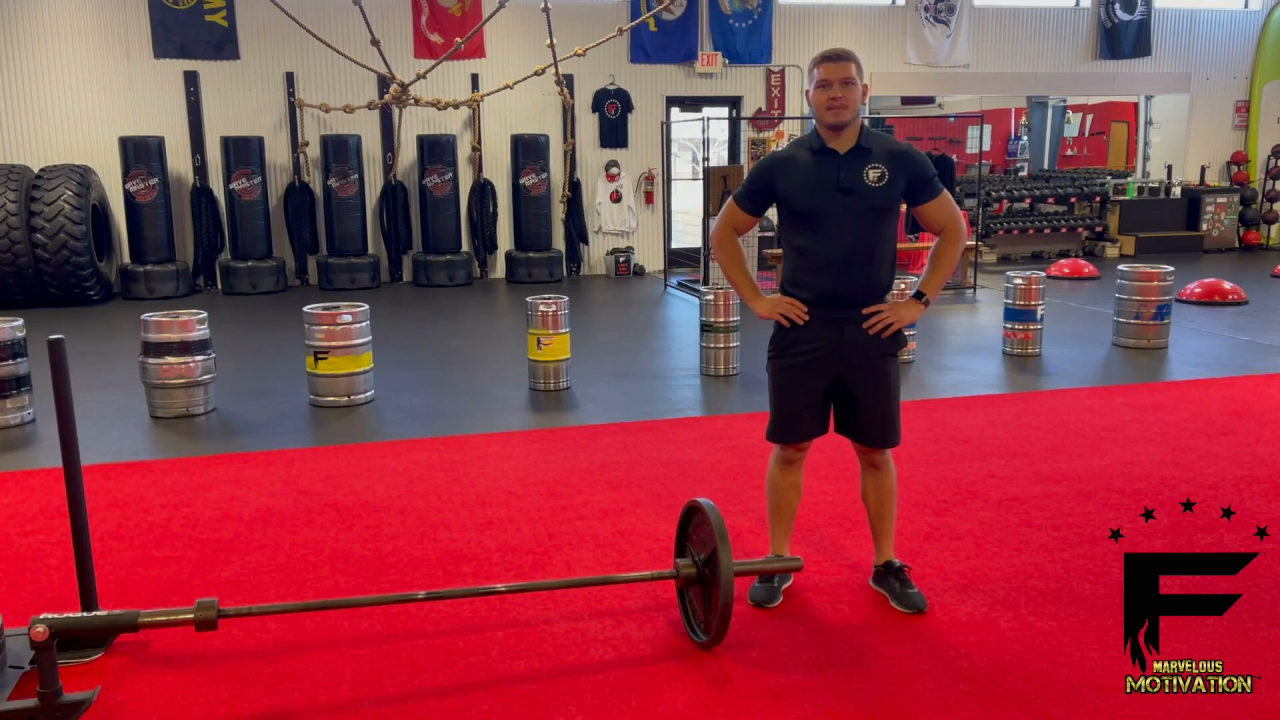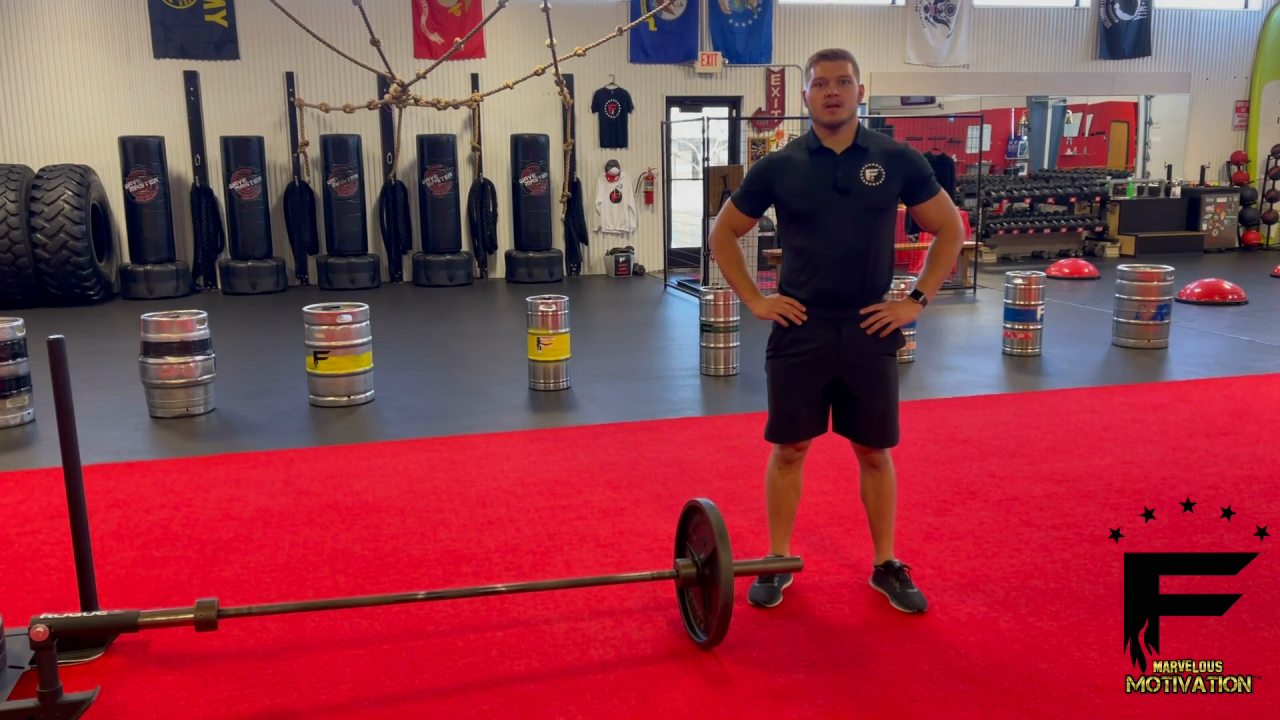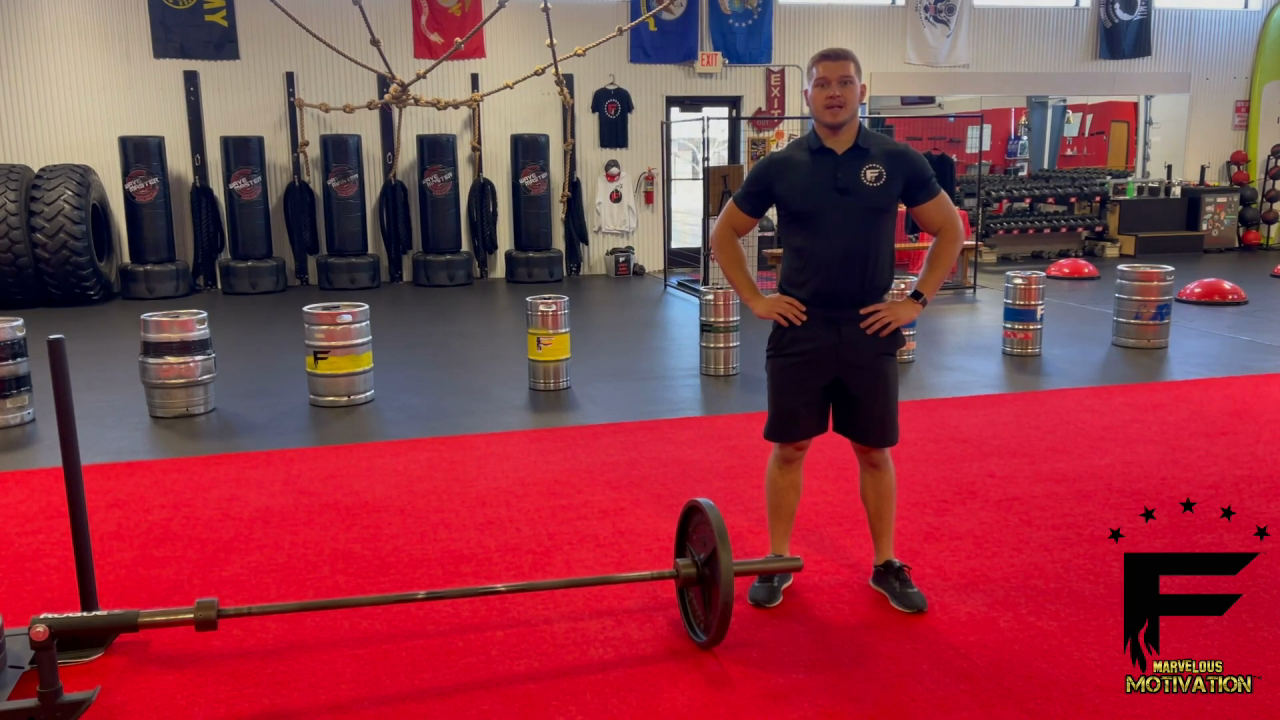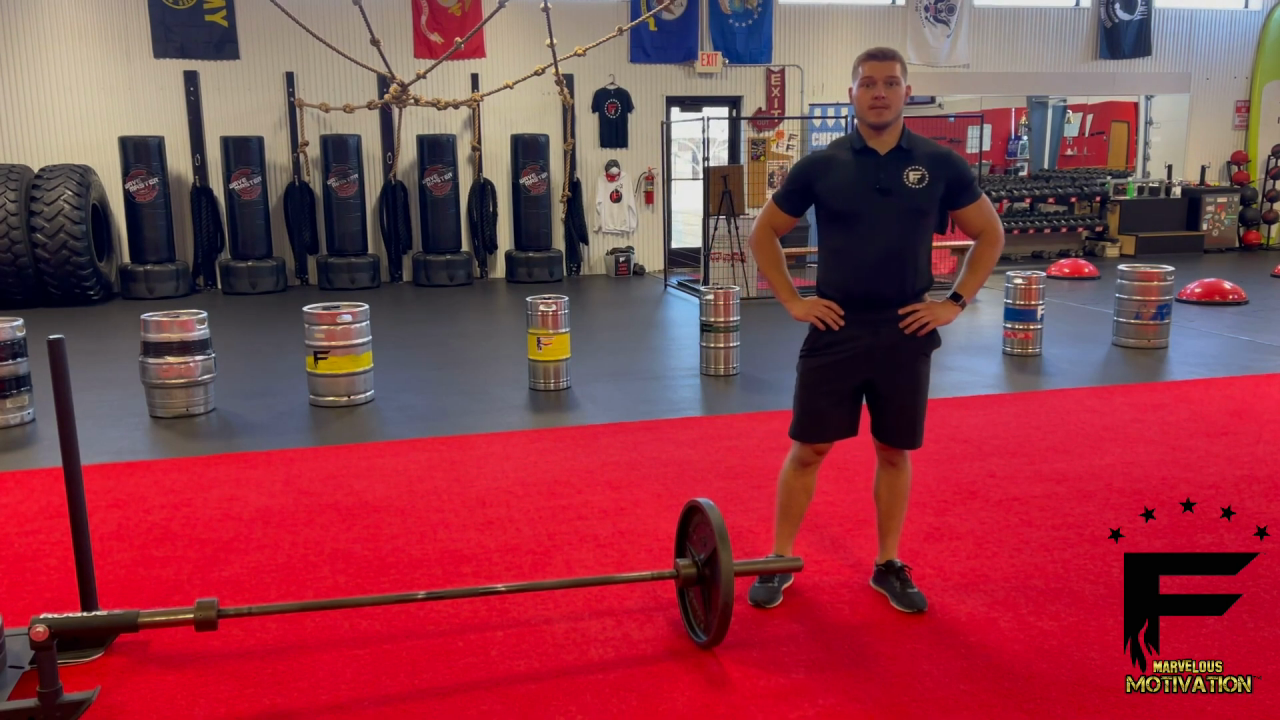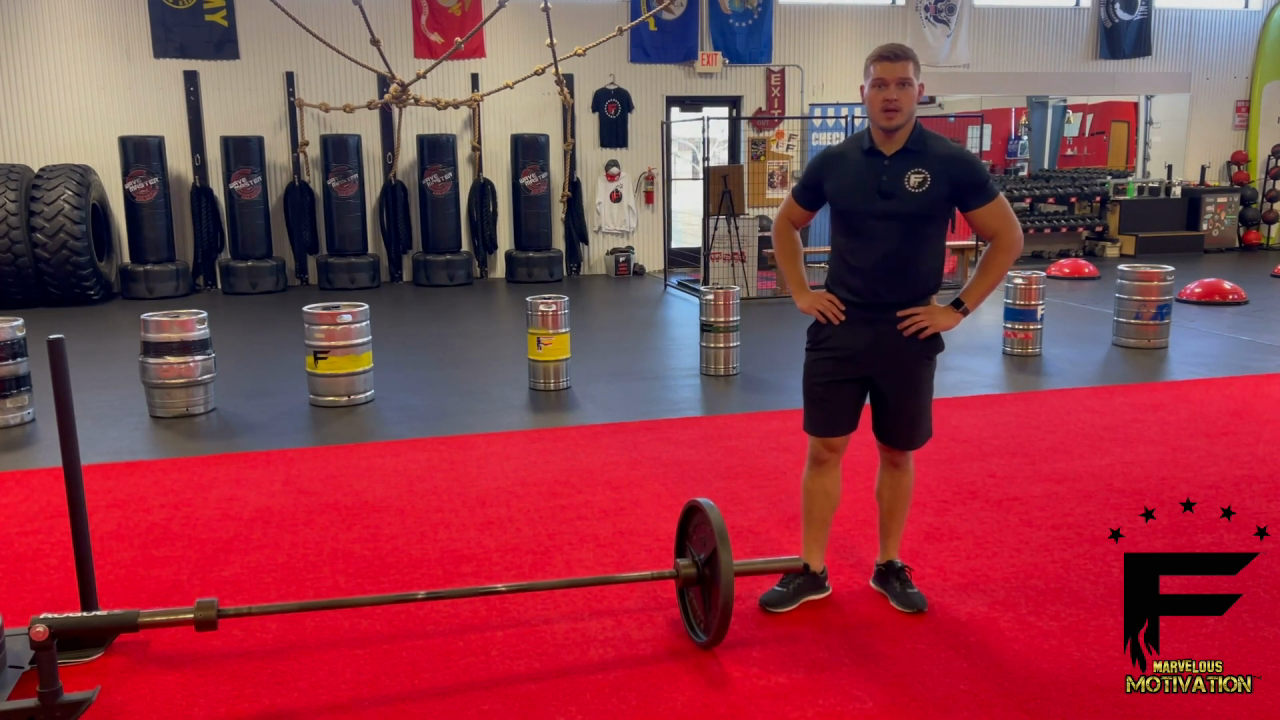
dt=1s
person 1, frame 1
left shoulder: (900, 160)
right shoulder: (781, 165)
left elbow: (951, 230)
right elbow: (724, 232)
left wrist: (919, 300)
right wrist: (754, 299)
left hip: (871, 332)
right hip: (800, 331)
left knee: (876, 452)
right knee: (789, 448)
left ankle: (887, 566)
right ankle: (777, 563)
person 1, frame 2
left shoulder: (897, 160)
right shoulder: (778, 166)
left elbow: (949, 229)
right elbow: (723, 234)
left wrist: (917, 299)
right wrist: (753, 299)
left hip: (869, 331)
right hip: (799, 331)
left knee: (875, 451)
right knee: (788, 448)
left ankle: (887, 566)
right ankle: (778, 562)
person 1, frame 3
left shoulder: (898, 161)
right shoulder: (779, 167)
left elbow: (949, 231)
right elbow: (724, 234)
left wrist: (917, 300)
right wrist: (754, 299)
left hip: (870, 332)
right hip: (800, 331)
left knee: (875, 451)
right knee: (789, 448)
left ankle: (887, 565)
right ankle: (777, 561)
person 1, frame 4
left shoulder: (940, 163)
right shoulder: (820, 166)
left elbow: (989, 234)
right elbow: (764, 233)
left wrist: (956, 301)
right wrist: (791, 300)
left hip: (905, 334)
right hip: (835, 333)
left knee: (895, 453)
right knee: (809, 450)
left ankle: (889, 564)
right ankle: (780, 561)
person 1, frame 5
left shoulder: (952, 164)
right shoulder: (833, 162)
left elbow: (1007, 237)
right elbow: (785, 225)
left wrist: (958, 308)
right wrist: (799, 292)
left hip: (907, 334)
right hip: (837, 330)
left knee: (898, 453)
right knee: (824, 449)
left ankle: (890, 566)
right ankle: (812, 570)
